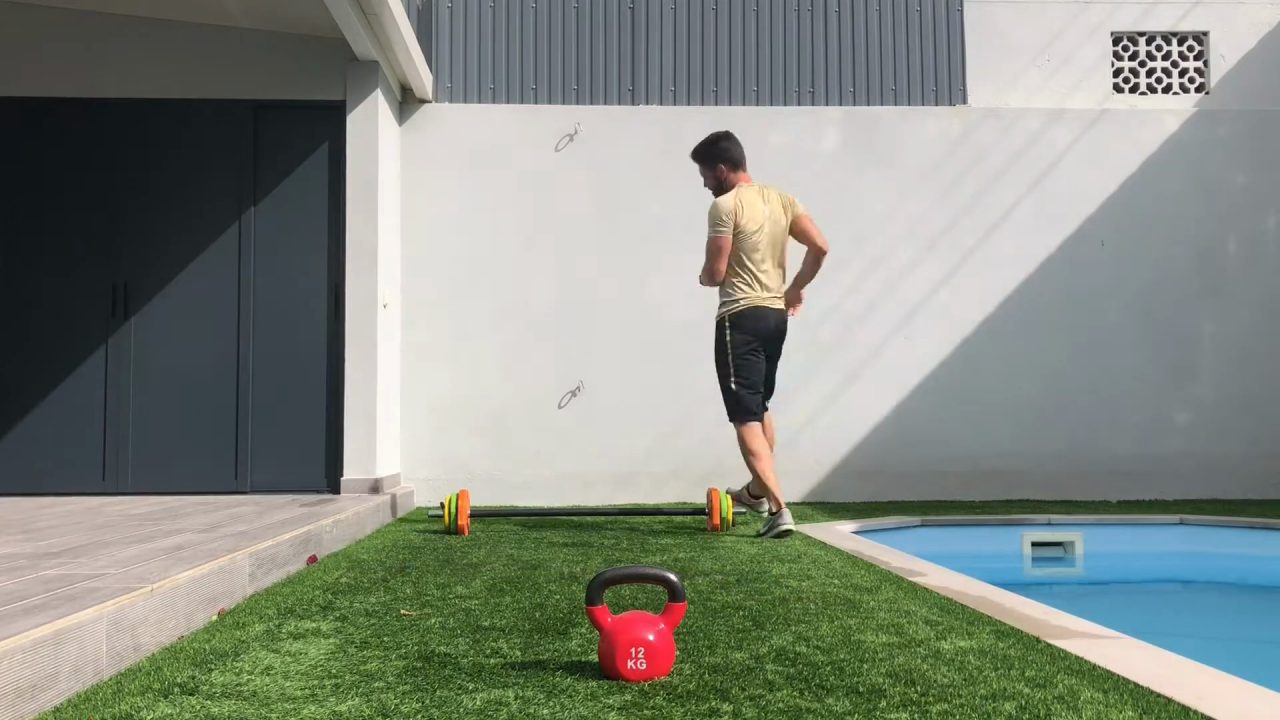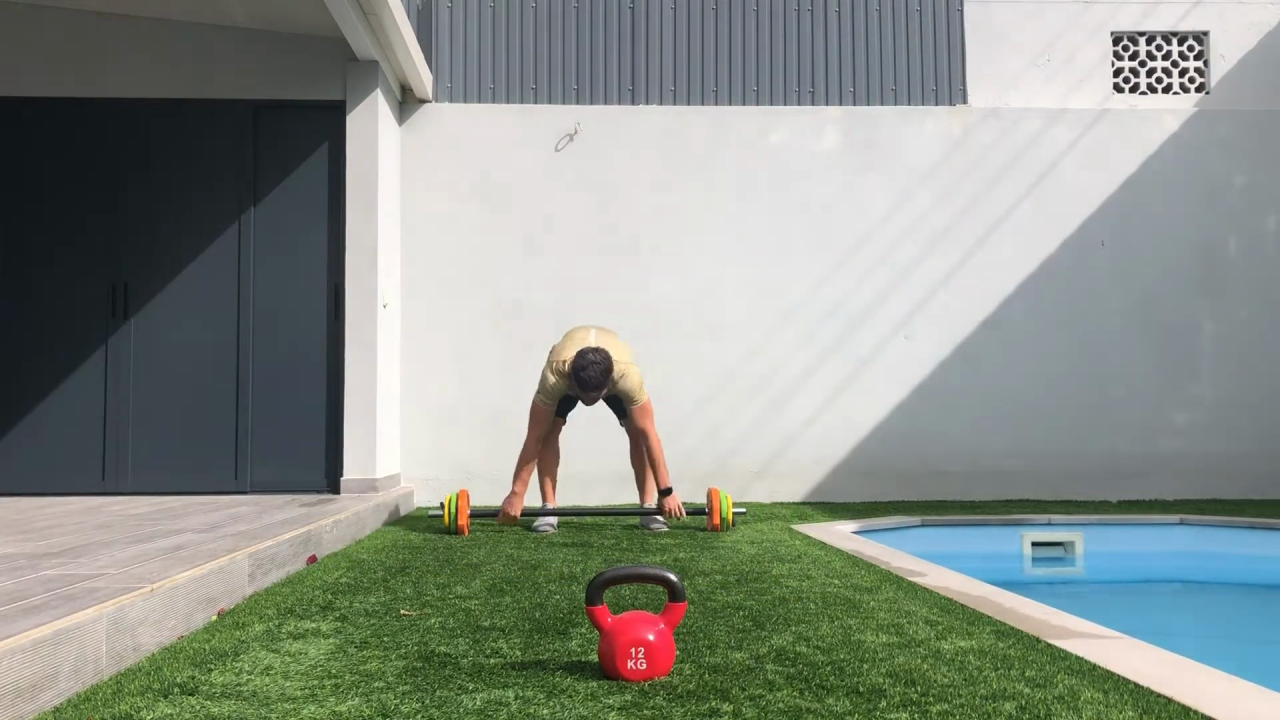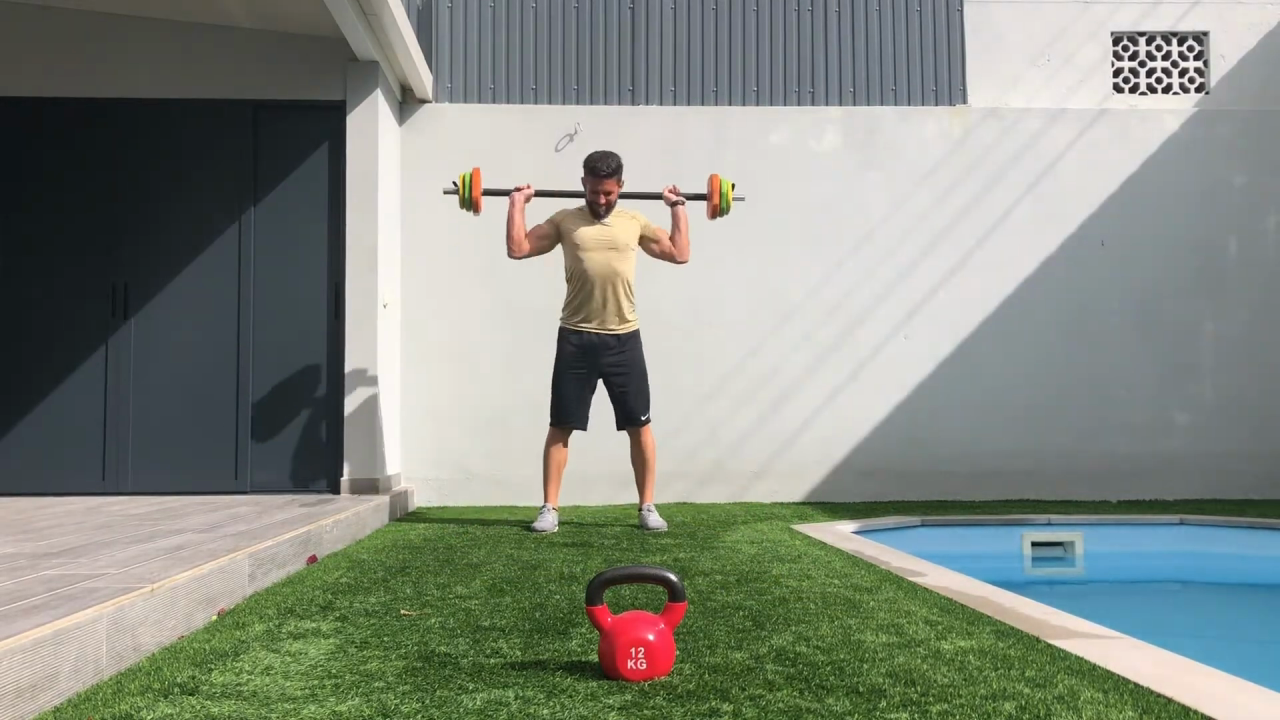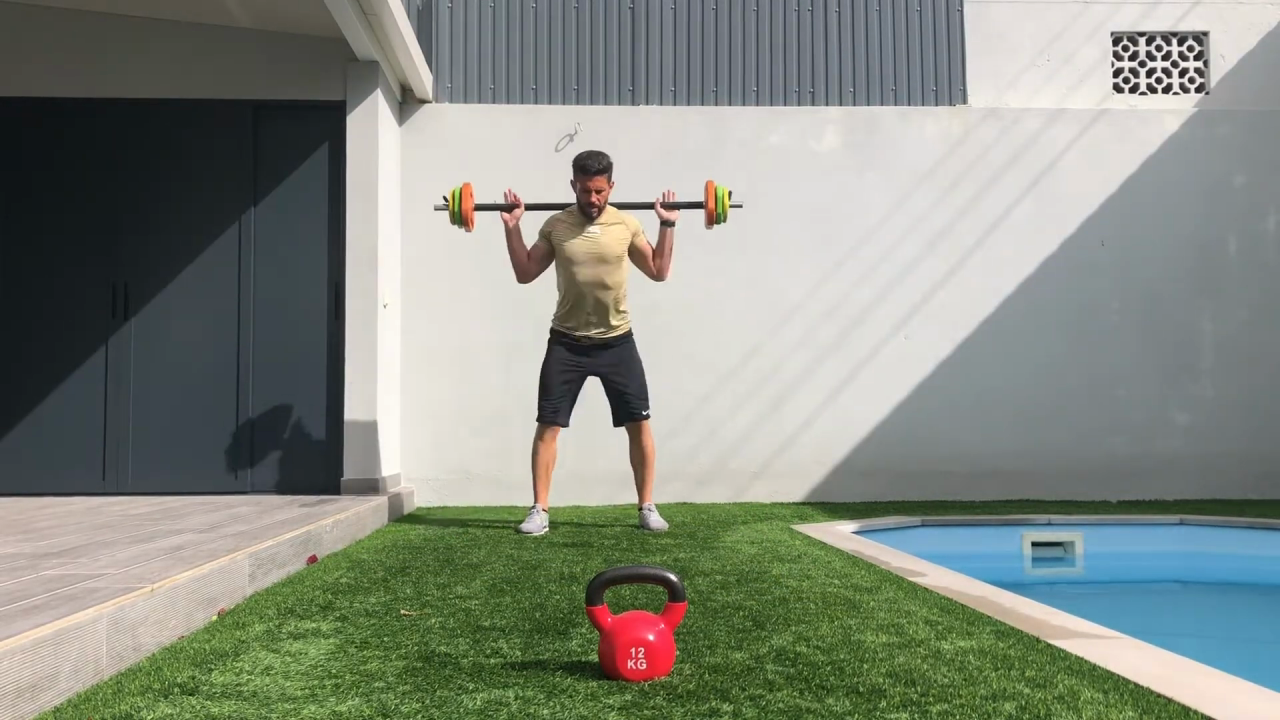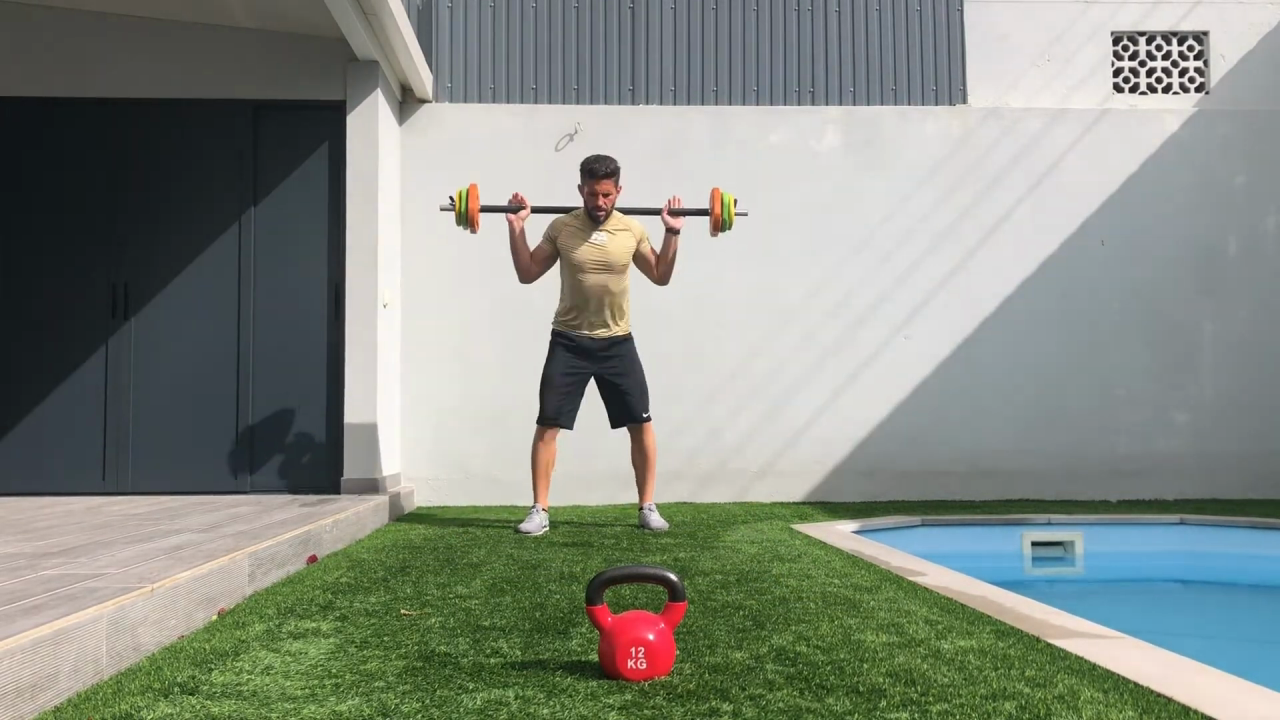
dt=1s
person 1, frame 1
left shoulder: (724, 206)
right shoulder: (782, 200)
left elbow: (716, 272)
right elbow: (820, 246)
left wrist: (705, 275)
right wrist: (796, 288)
left hip: (740, 318)
right hip: (776, 315)
left knee: (746, 418)
right knee: (759, 407)
left ankle: (779, 510)
right ankle: (757, 491)
person 1, frame 2
left shoulder: (626, 375)
right shoulder: (555, 375)
left elbow: (648, 434)
right elbow: (534, 438)
left wrist: (666, 492)
right wrist: (516, 493)
left hip: (614, 363)
left knee: (637, 429)
right knee: (549, 429)
left ankle: (648, 506)
right ankle: (549, 508)
person 1, frame 3
left shoulder: (634, 221)
right shoulder: (564, 220)
left elbow: (680, 254)
right elbow: (516, 248)
left wrist: (678, 207)
right wrist: (517, 202)
left hip: (624, 339)
right hip: (576, 339)
left knee: (640, 426)
right knee: (561, 427)
left ankle: (647, 507)
right ankle: (549, 508)
person 1, frame 4
left shoulder: (626, 224)
right shoulder: (556, 226)
left elbow: (657, 271)
right elbow: (525, 274)
left wrist: (666, 225)
right wrist: (511, 227)
left hip: (617, 342)
right hip: (567, 341)
left knee: (638, 422)
right knee: (548, 424)
left ankle: (647, 506)
right ankle: (539, 510)
person 1, frame 5
left shoulder: (632, 229)
right shoulder: (561, 227)
left elbow: (660, 276)
right elbow: (527, 274)
left wrist: (672, 233)
right wrist: (517, 228)
left hip: (616, 342)
right hip: (569, 341)
left knee: (640, 423)
right knee: (548, 425)
left ankle: (647, 507)
right ankle: (540, 509)
